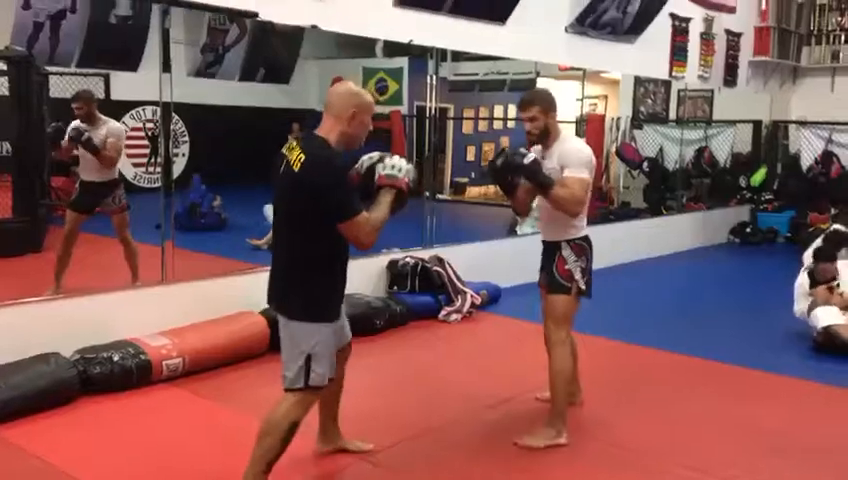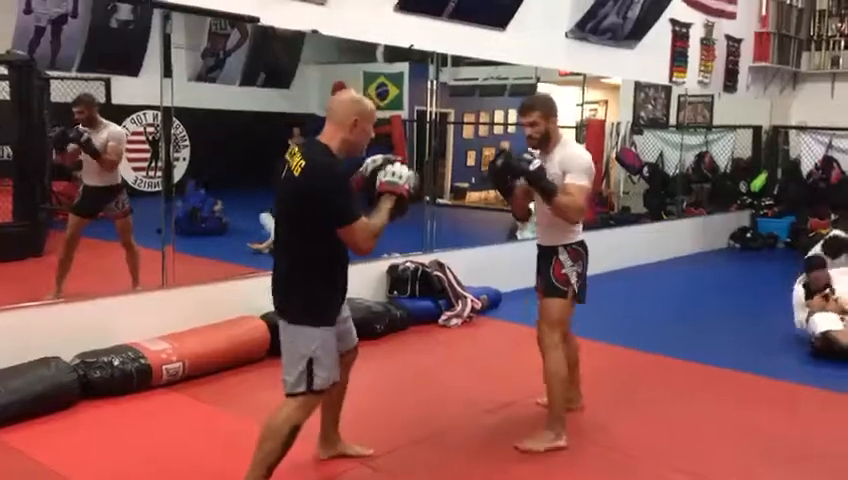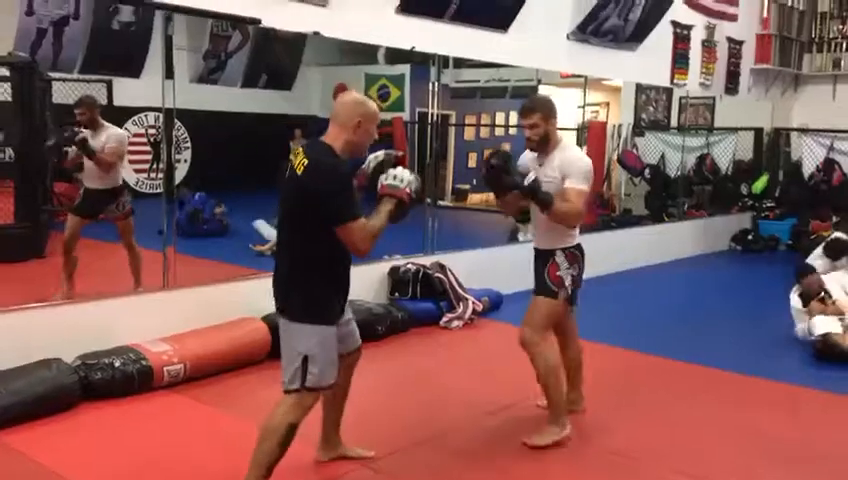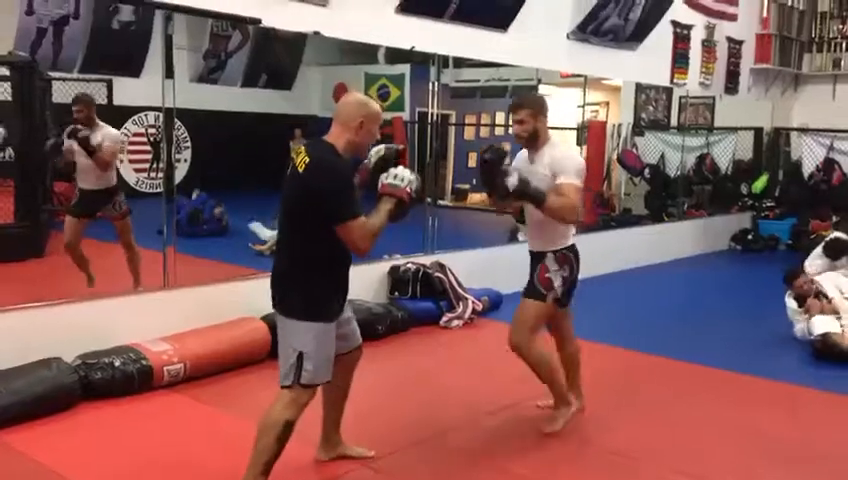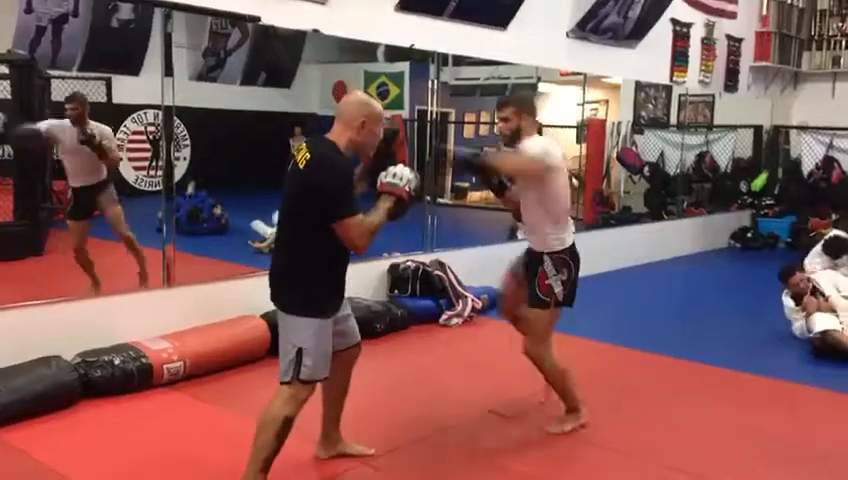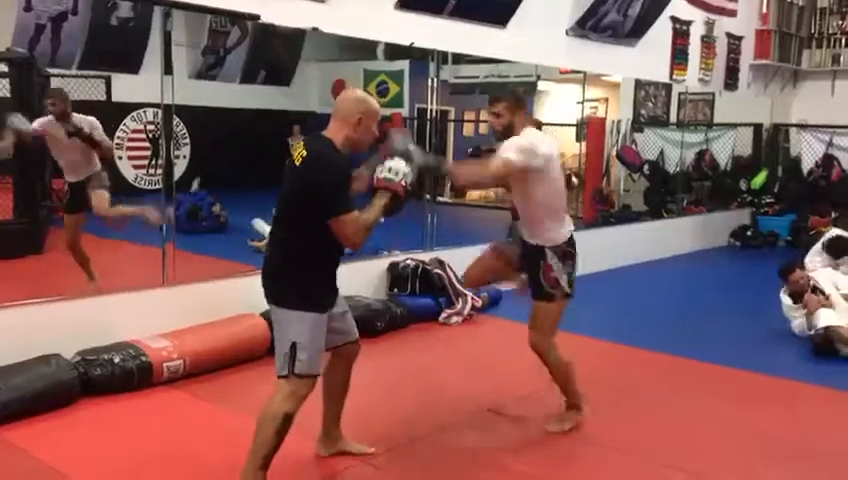
dt=0.1s
person 1, frame 1
left shoulder: (303, 147)
right shoulder: (325, 164)
right elbow: (364, 236)
left wrist: (358, 176)
right wrist: (388, 190)
left hip: (316, 284)
right hip: (306, 293)
left knee: (337, 352)
right knee: (303, 392)
left ankle: (328, 435)
person 1, frame 2
left shoulder: (306, 153)
right shoulder: (327, 170)
right elbow: (363, 241)
left wrist: (360, 180)
right wrist: (389, 196)
left hip: (318, 289)
right hip: (307, 297)
left knee: (344, 356)
right knee: (306, 396)
left ankle: (329, 441)
person 1, frame 3
left shoulder: (311, 154)
right shoulder: (329, 169)
right elbow: (360, 242)
right wrist: (389, 200)
left hip: (324, 289)
right hip: (307, 297)
left knee: (347, 355)
right knee: (302, 394)
left ankle: (330, 443)
person 1, frame 4
left shoulder: (314, 153)
right shoulder: (330, 168)
right elbow: (360, 241)
left wrist: (369, 171)
right wrist: (390, 199)
left hip: (322, 287)
right hip: (305, 294)
left knee: (348, 354)
right knee: (298, 391)
left ankle: (330, 443)
person 1, frame 5
left shoulder: (318, 151)
right shoulder: (332, 165)
right elbow: (357, 239)
right wrist: (389, 197)
left hip: (323, 284)
right hip: (303, 291)
left knee: (347, 350)
right knee: (297, 388)
left ankle: (330, 440)
person 1, frame 6
left shoulder: (316, 148)
right shoulder: (329, 162)
right elbow: (353, 235)
left wrist: (372, 177)
right wrist: (385, 193)
left hip: (316, 281)
right hip: (297, 287)
left knee: (347, 347)
right knee: (296, 384)
left ankle: (330, 438)
person 2, frame 1
left shoulder: (575, 151)
right shoulder: (535, 152)
left elbow: (575, 205)
right elbow: (523, 209)
left wrist: (538, 176)
right wrist: (508, 182)
left hip: (570, 250)
right hip: (551, 247)
left knee: (555, 336)
right knee: (558, 327)
left ankle: (555, 429)
right ankle: (571, 390)
person 2, frame 2
left shoulder: (575, 157)
right shoulder: (534, 157)
left elbow: (575, 212)
right elbow: (520, 212)
left wrist: (541, 183)
right wrist: (506, 184)
left hip: (566, 254)
right hip: (546, 251)
left knee: (549, 339)
right knee: (561, 331)
left ankle: (555, 431)
right ankle: (572, 395)
person 2, frame 3
left shoulder: (574, 160)
right shoulder: (528, 159)
left elbow: (573, 217)
right elbow: (507, 205)
left wrist: (537, 195)
right wrist: (497, 178)
left hip: (563, 258)
right hip: (544, 254)
left knee: (531, 337)
right knee: (565, 332)
left ankle: (558, 422)
right ankle: (574, 400)
person 2, frame 4
left shoulder: (565, 157)
right shoulder: (524, 157)
left elbow: (571, 211)
right elbow: (505, 203)
left wrist: (529, 192)
right wrist: (492, 177)
left hip: (557, 258)
right hip: (540, 255)
left knee: (520, 339)
right knee: (561, 332)
left ankle: (565, 401)
right ankle: (573, 394)
person 2, frame 5
left shoulder: (537, 148)
right shoulder: (529, 149)
left elbow: (520, 168)
right elbow: (517, 202)
left wrist: (482, 157)
right wrist: (502, 190)
left hip: (554, 258)
right hip: (538, 250)
left knee: (535, 348)
right knee: (508, 304)
left ankle: (576, 411)
person 2, frame 6
left shoulder: (524, 145)
right shoulder: (532, 143)
left elbow: (483, 176)
left hip: (551, 250)
right hip: (530, 241)
left knee: (540, 341)
right knee: (471, 279)
left ankle: (574, 408)
person 3, frame 1
left shoulder: (114, 128)
right shoulder: (74, 127)
left elbow: (111, 162)
right elbow: (62, 155)
left wrist: (89, 144)
right wrist: (55, 141)
left hip: (109, 187)
right hip: (85, 186)
left knee: (125, 237)
right knee: (67, 236)
left ankle: (136, 281)
right ankle: (56, 286)
person 3, frame 2
left shoulder: (115, 132)
right shoulder: (78, 131)
left elbow: (111, 165)
right elbow: (68, 160)
left wrist: (89, 147)
left hip: (112, 192)
right hip: (88, 191)
left knee: (127, 242)
right knee: (69, 240)
left ankle: (136, 286)
right ankle: (57, 290)
person 3, frame 3
left shoulder: (116, 134)
right shoulder: (79, 134)
left elbow: (107, 166)
right elbow: (72, 163)
left wrist: (85, 148)
left hip: (113, 194)
right hip: (88, 194)
left knee: (129, 244)
right knee: (67, 240)
left ankle: (137, 287)
right ankle: (68, 287)
person 3, frame 4
left shoulder: (111, 134)
right shoulder: (73, 131)
left elbow: (105, 165)
right elbow: (65, 160)
left wrist: (87, 145)
right wrist: (61, 150)
left hip: (109, 193)
right hip: (84, 194)
left knee: (127, 243)
right knee: (70, 243)
left ankle: (137, 285)
right ankle: (89, 279)
person 3, frame 5
left shoulder: (103, 131)
right shoulder: (57, 127)
left elbow: (114, 162)
left wrist: (95, 146)
left hip: (101, 187)
right hip: (78, 192)
left knee: (123, 234)
right knee: (78, 247)
left ankle: (144, 275)
right ankle: (95, 284)
person 3, frame 6
left shoulder: (89, 122)
right shoulder: (43, 124)
left elbow: (108, 153)
left wrist: (88, 138)
left hip: (94, 178)
right hip: (73, 186)
left knee: (103, 212)
right knee: (71, 242)
left ankle: (146, 212)
right ankle: (92, 279)
